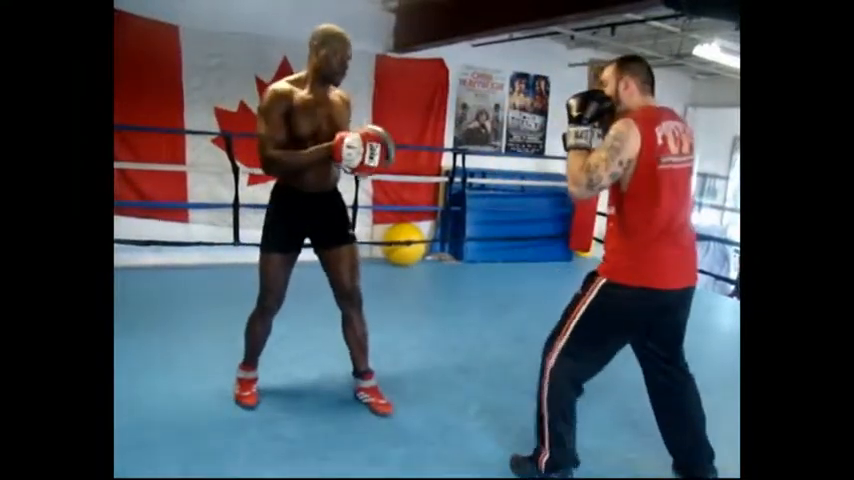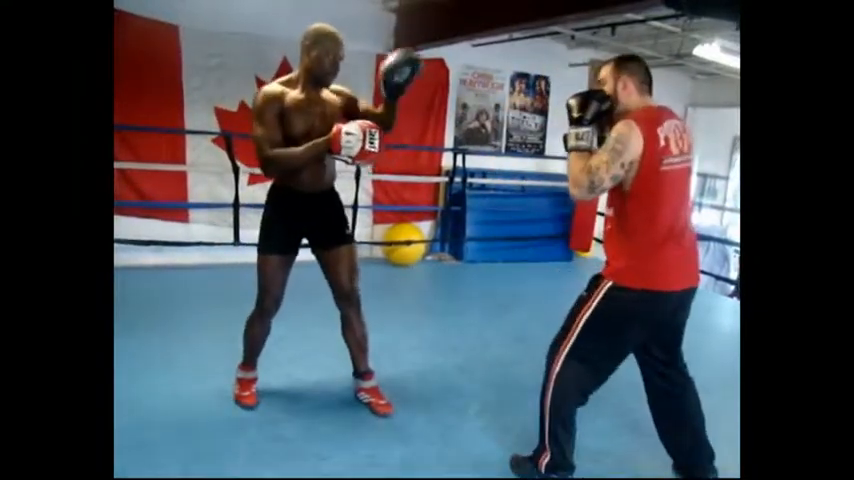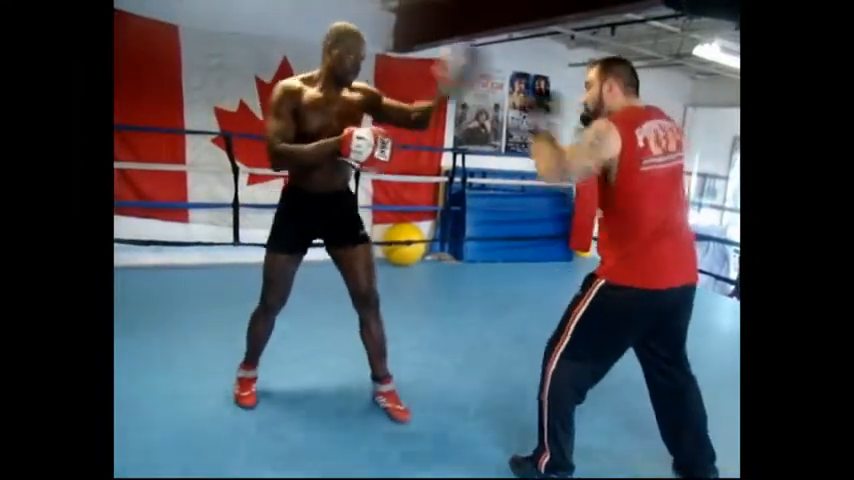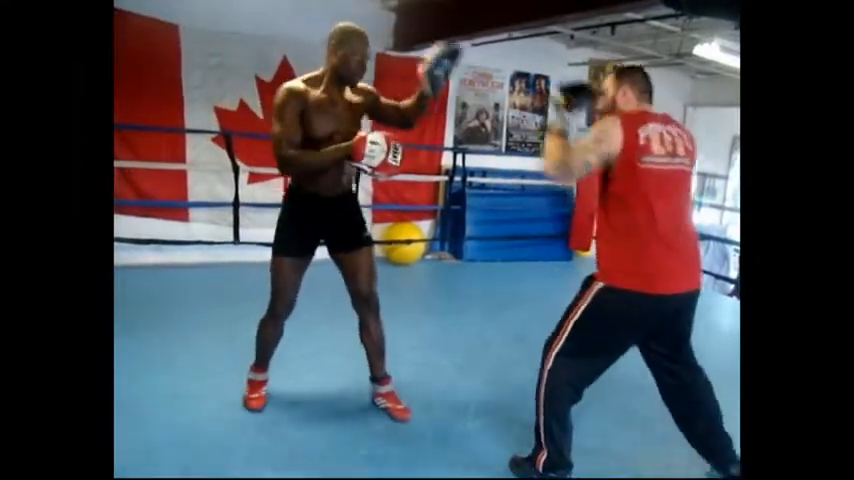
dt=0.3s
person 1, frame 1
left shoulder: (631, 128)
right shoulder: (678, 127)
left elbow: (581, 186)
left wrist: (579, 129)
right wrist: (602, 126)
left hip: (632, 279)
right hip: (679, 277)
left knee: (563, 359)
right knee: (670, 369)
person 1, frame 2
left shoulder: (631, 129)
right shoulder: (673, 125)
left elbow: (583, 188)
left wrist: (579, 130)
right wrist: (600, 129)
left hip: (636, 280)
right hip: (679, 278)
left knee: (568, 364)
right knee: (667, 371)
person 1, frame 3
left shoulder: (611, 129)
right shoulder: (667, 127)
left elbow: (556, 171)
left wrist: (535, 132)
left hip: (630, 281)
right hip: (681, 276)
left knee: (562, 361)
right knee: (670, 368)
person 1, frame 4
left shoulder: (616, 127)
right shoulder: (681, 135)
left elbow: (560, 168)
left wrist: (557, 123)
left hip: (627, 284)
right hip: (683, 282)
left knee: (561, 362)
right knee: (680, 369)
person 2, frame 1
left shoulder: (342, 101)
right shoulder: (281, 95)
right elbow: (270, 161)
left wrist: (364, 143)
right wrist: (329, 149)
left hip: (330, 204)
right hip: (289, 205)
left knee: (351, 297)
right knee: (269, 303)
left ankle: (364, 381)
right ankle: (247, 374)
person 2, frame 2
left shoulder: (340, 98)
right shoulder: (273, 97)
left elbow: (379, 123)
right elbow: (269, 161)
left wrist: (393, 91)
right wrist: (327, 142)
left hip: (327, 204)
right hip: (285, 206)
left knee: (349, 298)
right knee: (268, 304)
left ankle: (365, 381)
right ankle: (247, 374)
person 2, frame 3
left shoulder: (361, 95)
right shoulder: (290, 92)
left elbow: (411, 119)
right elbow: (277, 155)
left wrist: (441, 98)
right wrist: (337, 144)
left hip: (340, 204)
right hip: (297, 205)
left knee: (367, 299)
right knee: (271, 302)
left ankle: (383, 385)
right ankle: (247, 373)
person 2, frame 4
left shoulder: (361, 96)
right shoulder: (294, 94)
left elbow: (404, 117)
right elbow: (286, 161)
left wrist: (426, 91)
right wrist: (349, 149)
left hip: (344, 207)
right hip: (302, 208)
left knee: (367, 301)
right knee: (280, 307)
left ankle: (382, 386)
right ankle: (258, 376)
